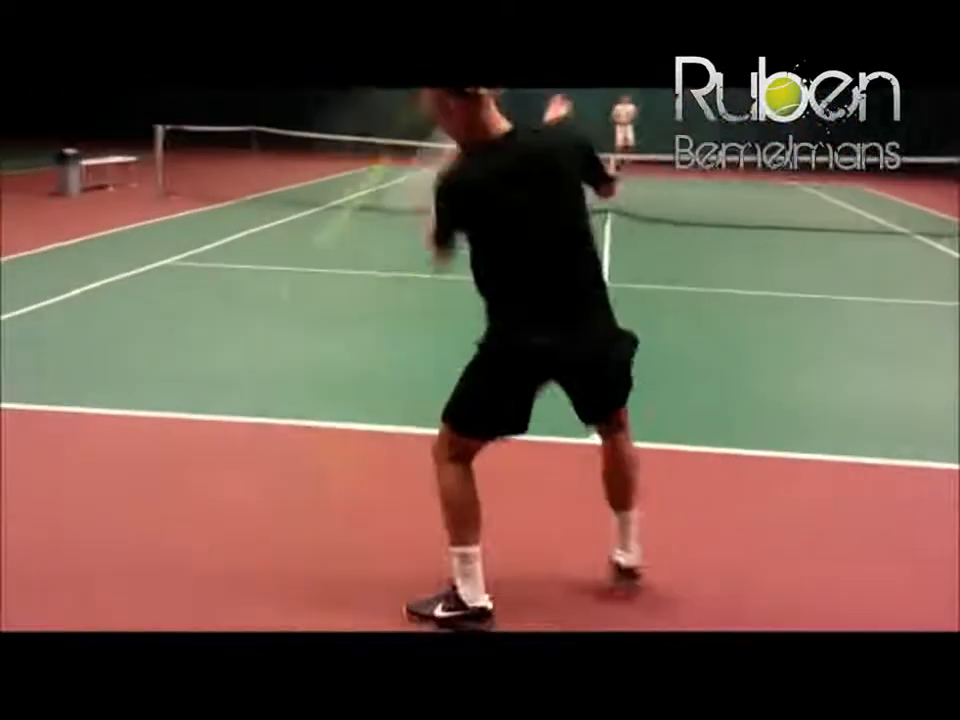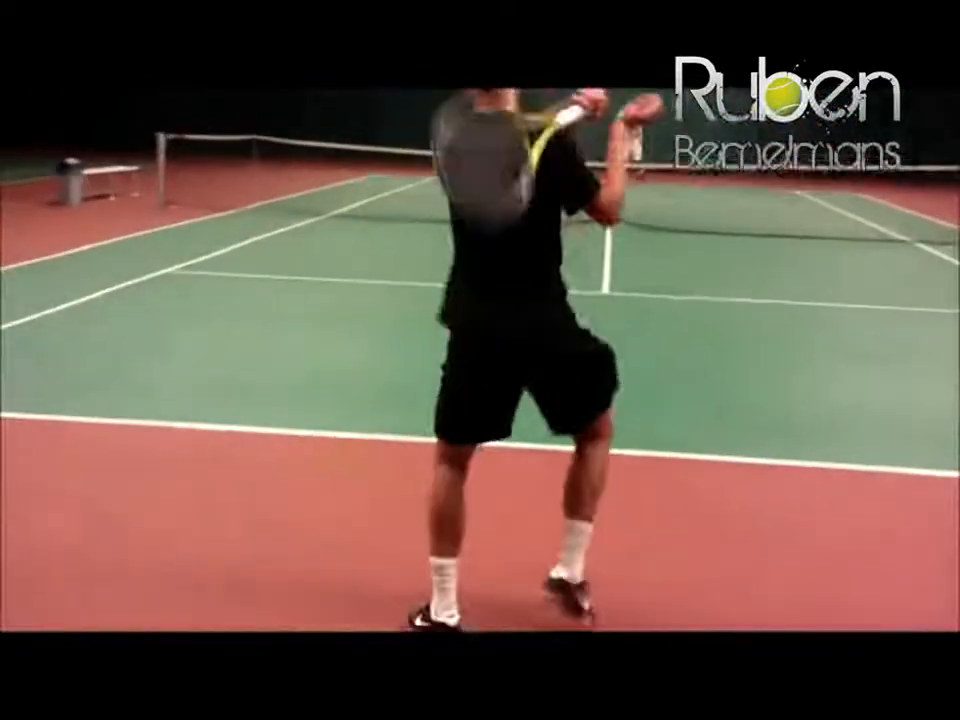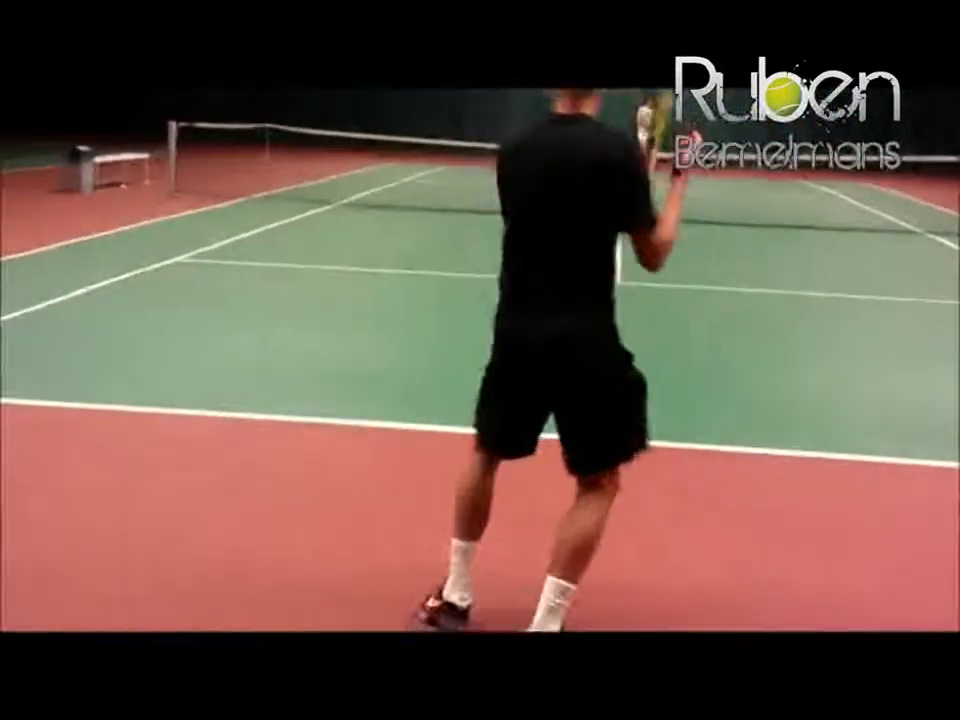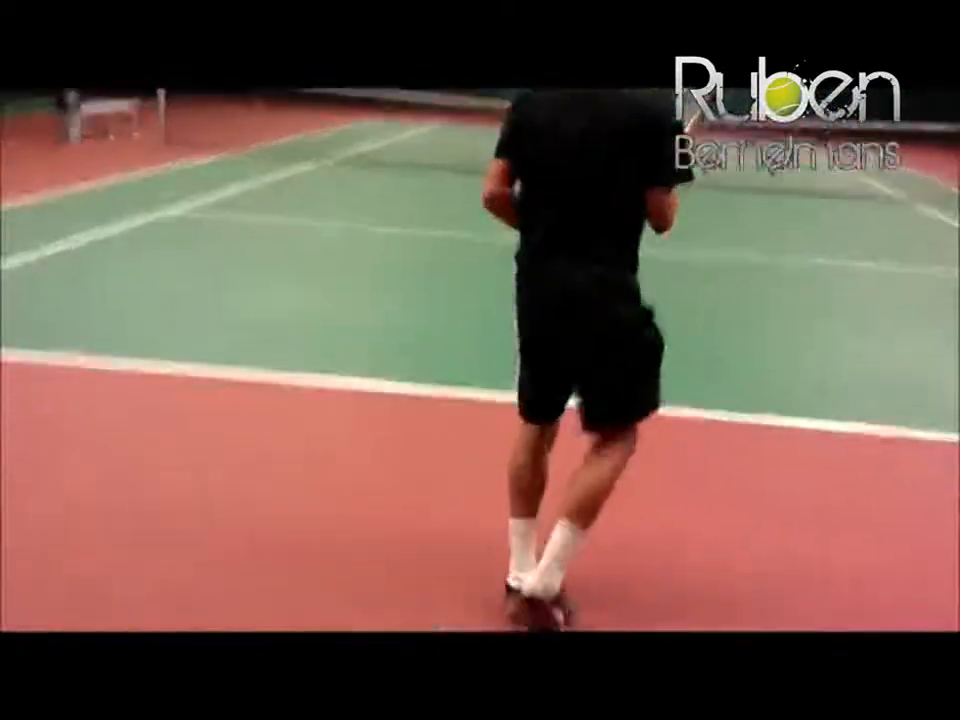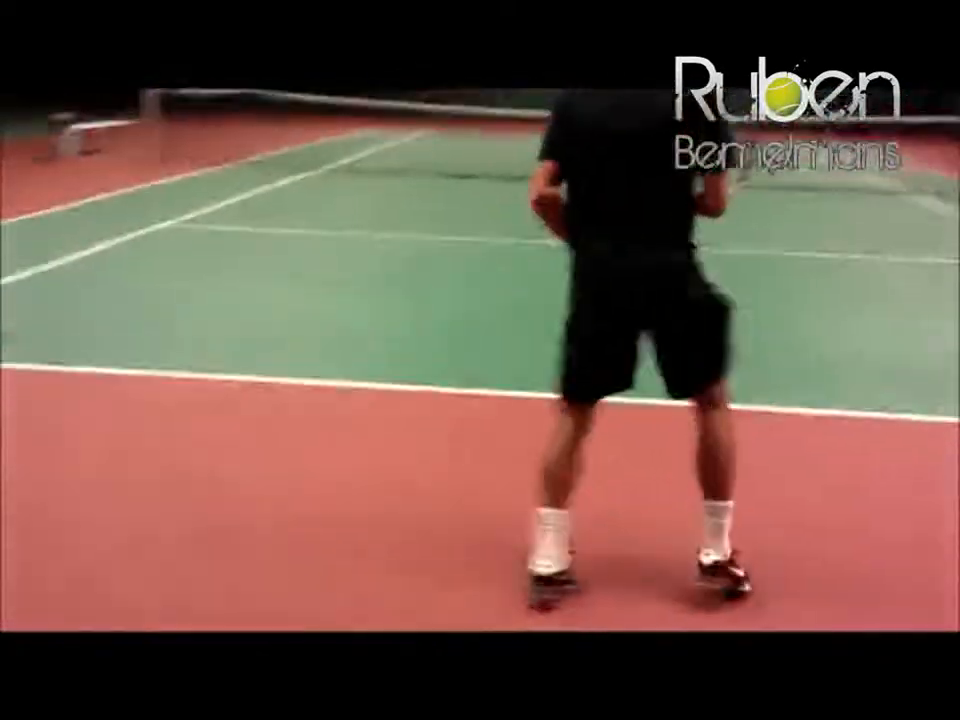
dt=0.3s
person 1, frame 1
left shoulder: (457, 185)
right shoulder: (562, 141)
left elbow: (442, 253)
right elbow: (608, 187)
left hip: (517, 341)
right hip: (589, 327)
left knee: (451, 452)
right knee: (615, 428)
left ankle: (470, 596)
right ankle: (626, 557)
person 1, frame 2
right shoulder: (549, 140)
right elbow: (606, 210)
left wrist: (574, 109)
right wrist: (621, 130)
left hip: (476, 326)
right hip: (544, 321)
left knee: (452, 458)
right knee: (595, 433)
left ankle: (443, 610)
right ankle: (570, 571)
person 1, frame 3
left shoulder: (514, 153)
right shoulder: (617, 150)
right elbow: (652, 255)
right wrist: (678, 184)
left hip: (516, 332)
right hip: (583, 338)
left knee: (485, 455)
right knee: (598, 483)
left ankle: (454, 596)
right ankle: (544, 626)
person 1, frame 4
left shoulder: (530, 104)
right shoulder: (650, 112)
left elbow: (495, 193)
right elbow: (661, 217)
left hip: (539, 287)
right hip: (605, 291)
left knee: (536, 426)
right knee: (614, 439)
left ankle: (522, 570)
right ankle: (542, 583)
person 1, frame 5
left shoulder: (575, 103)
right shoulder: (692, 101)
left elbow: (541, 194)
right elbow: (715, 197)
left hip: (598, 275)
right hip: (670, 272)
left knee: (574, 413)
right knee: (711, 405)
left ankle: (547, 564)
right ankle: (718, 555)
